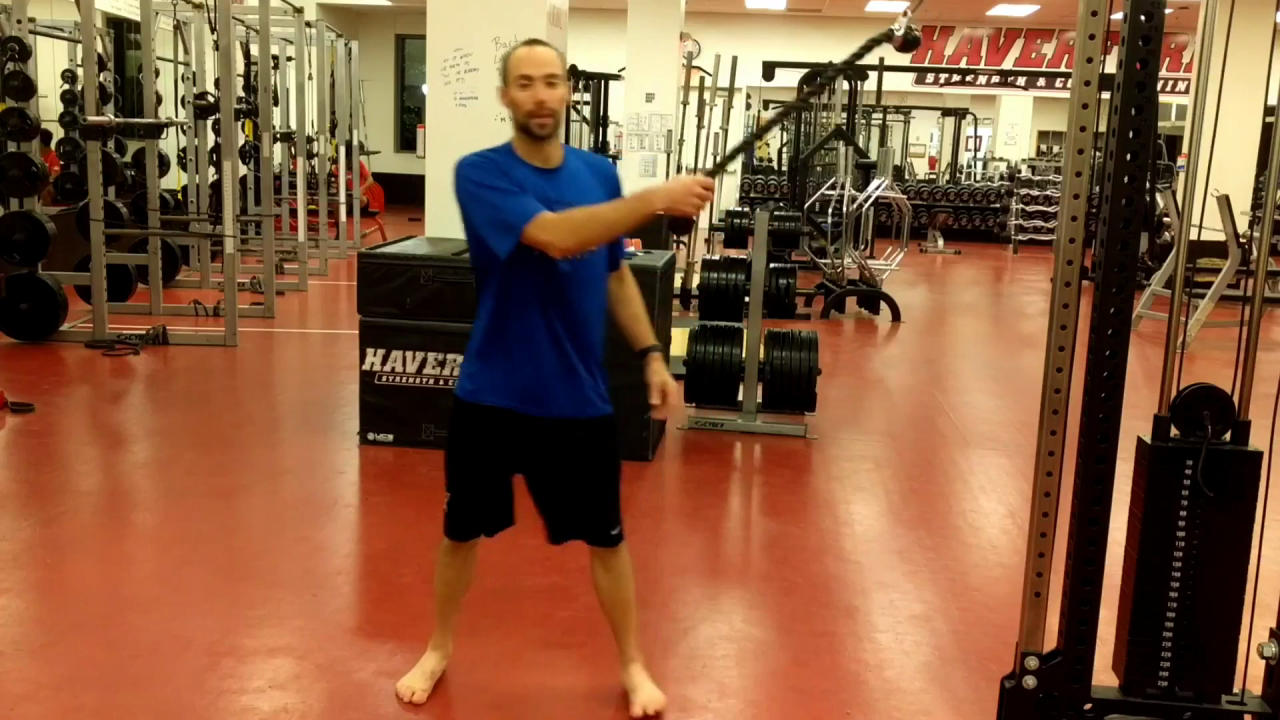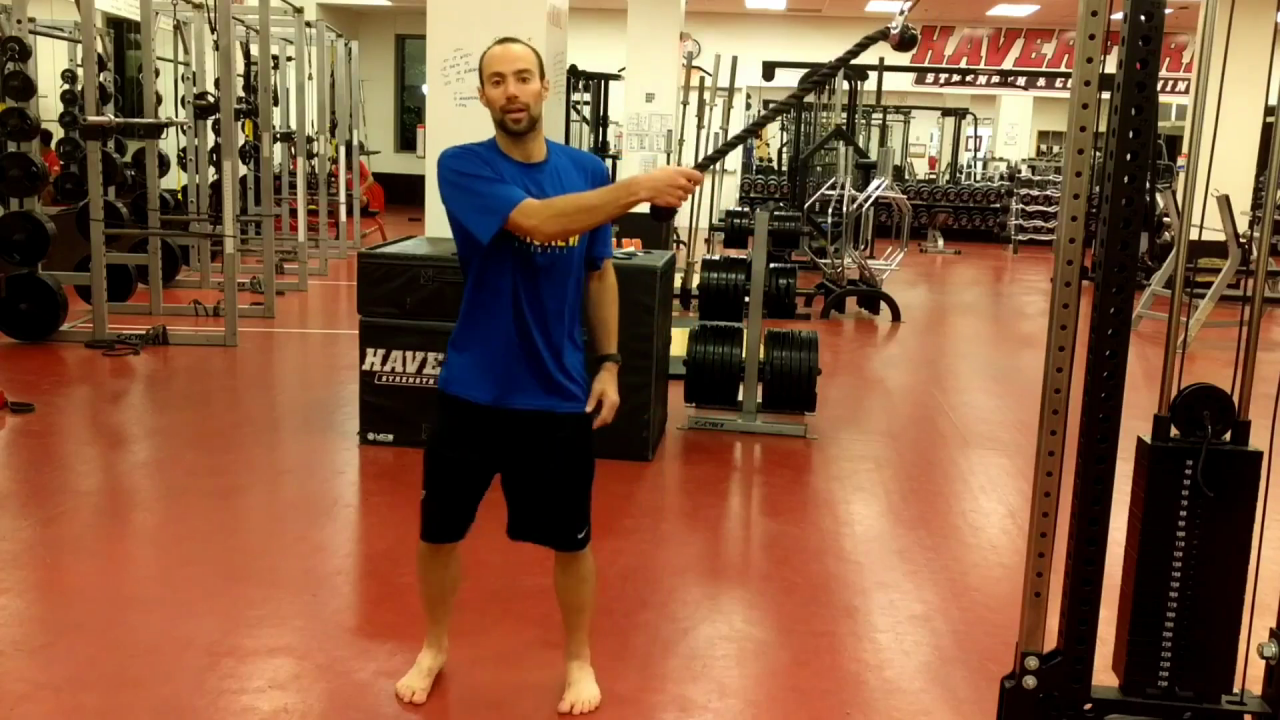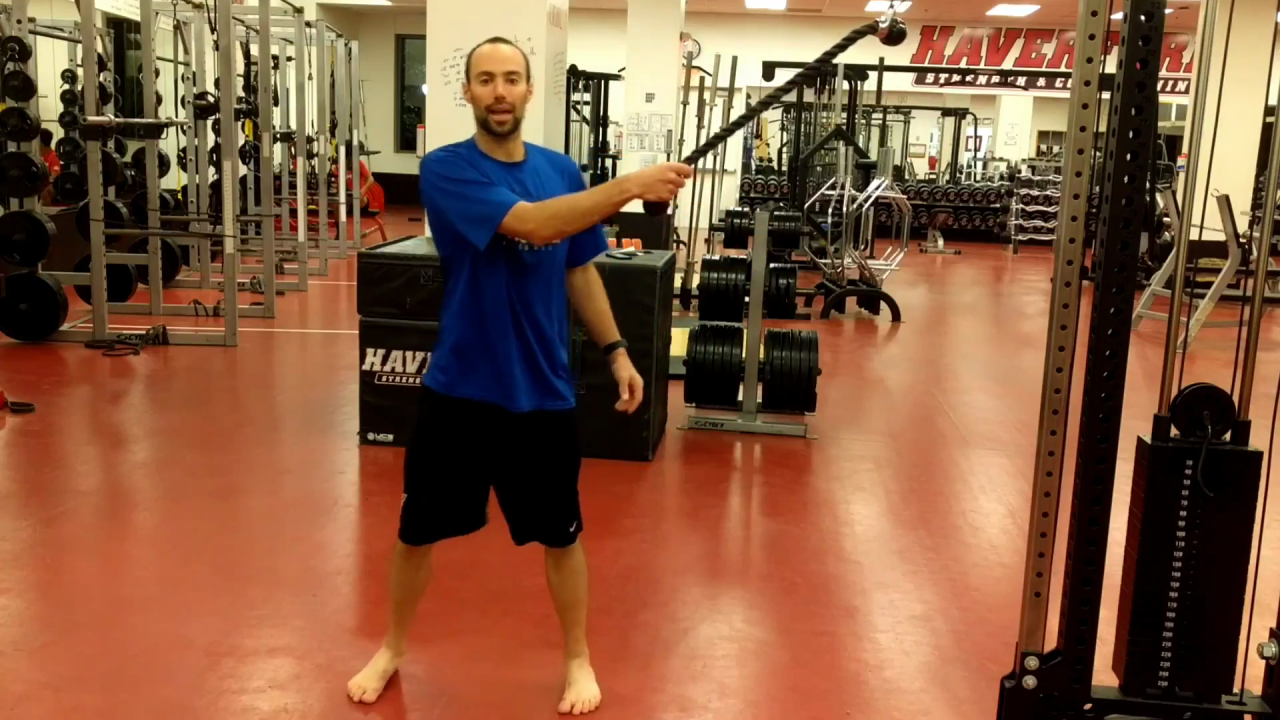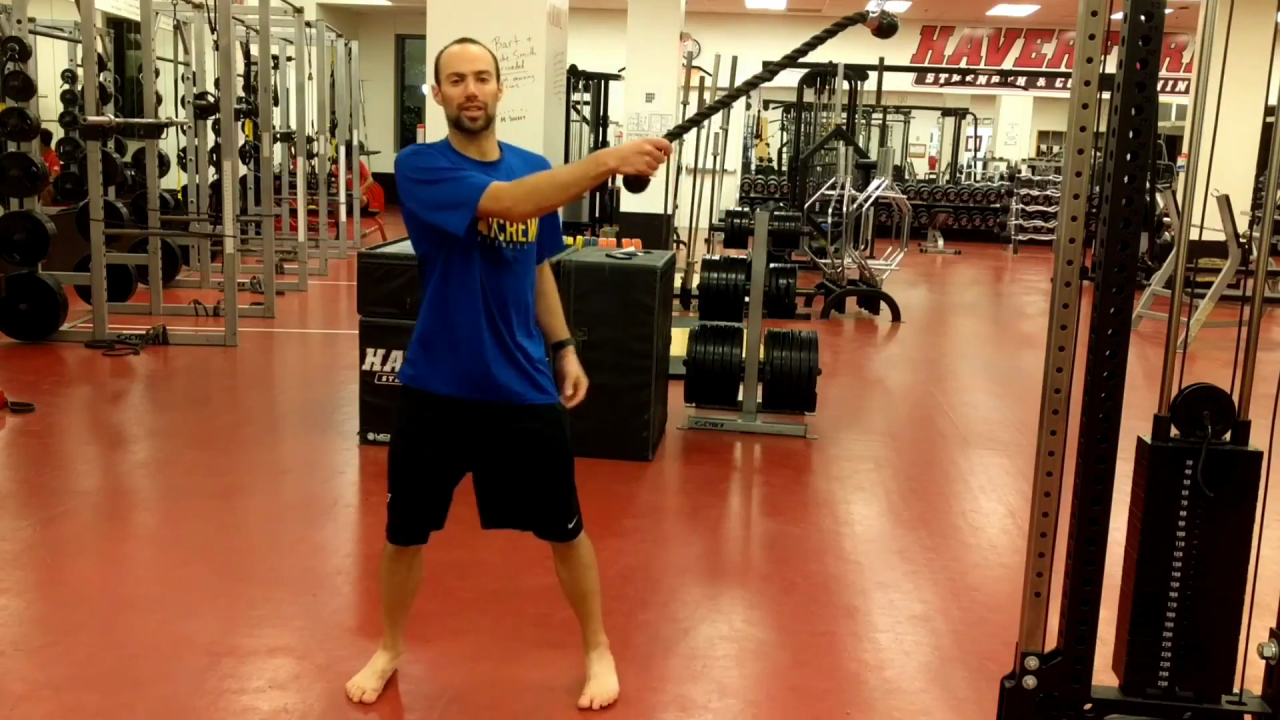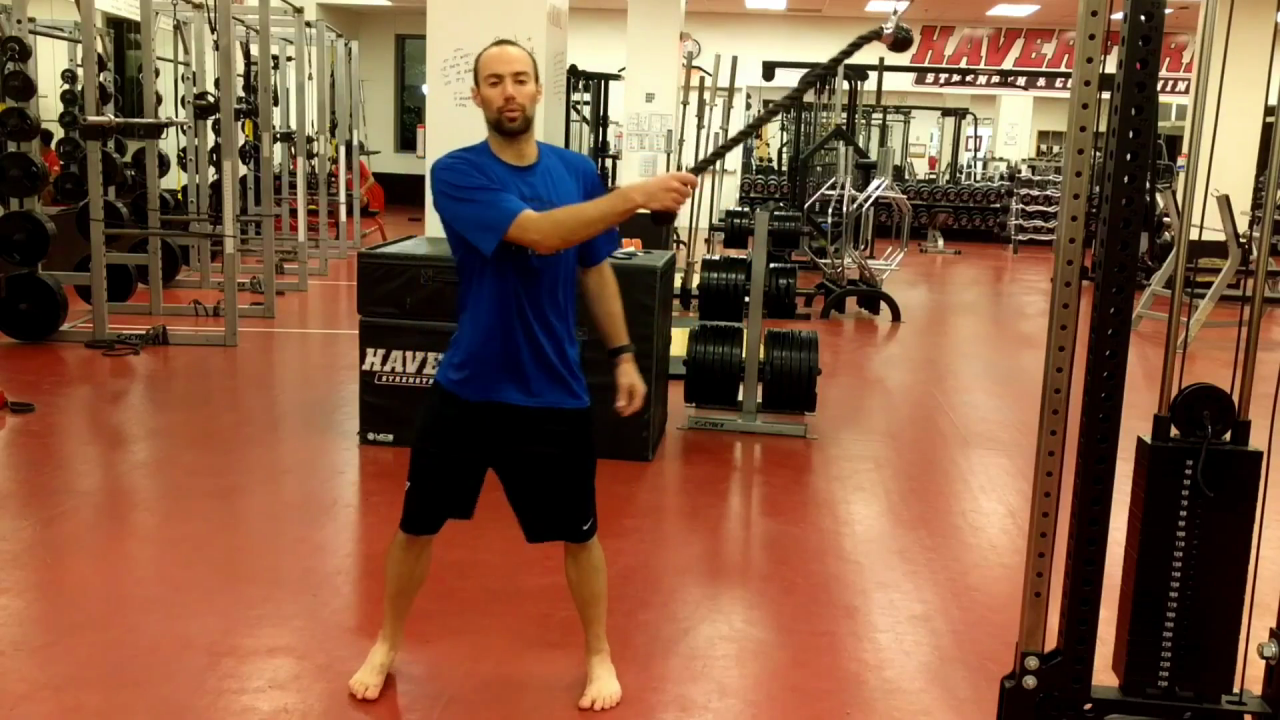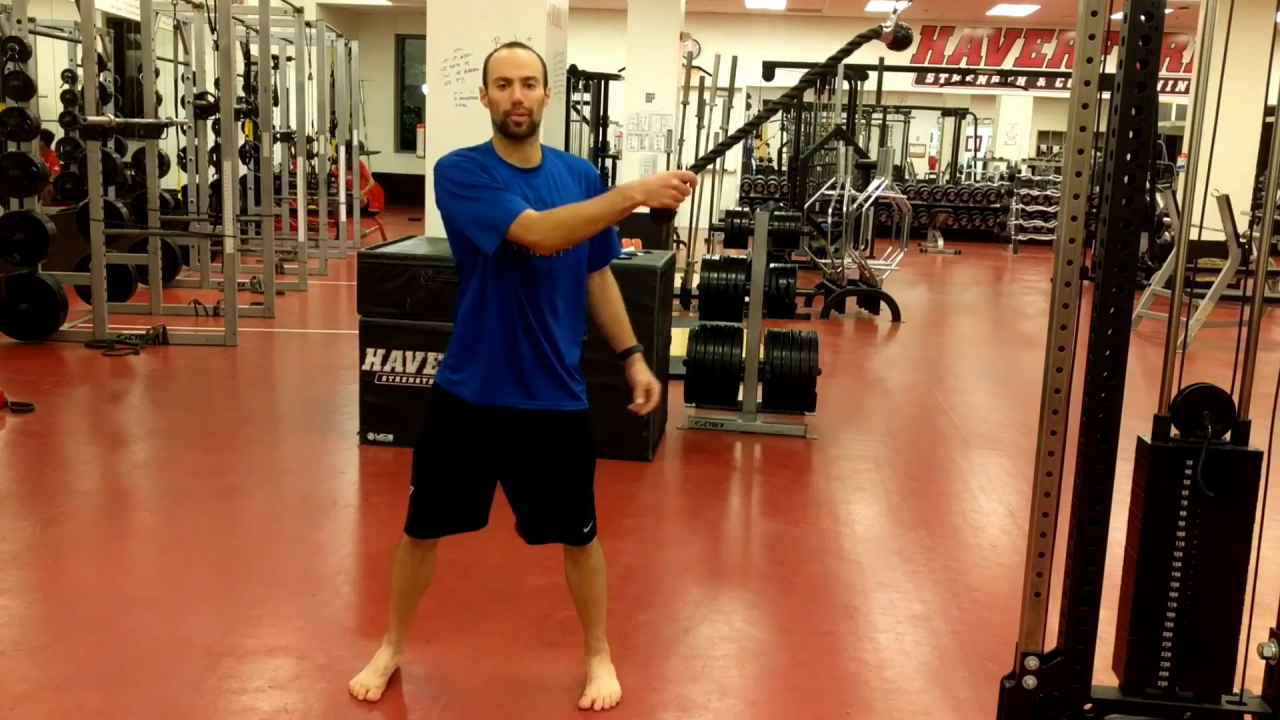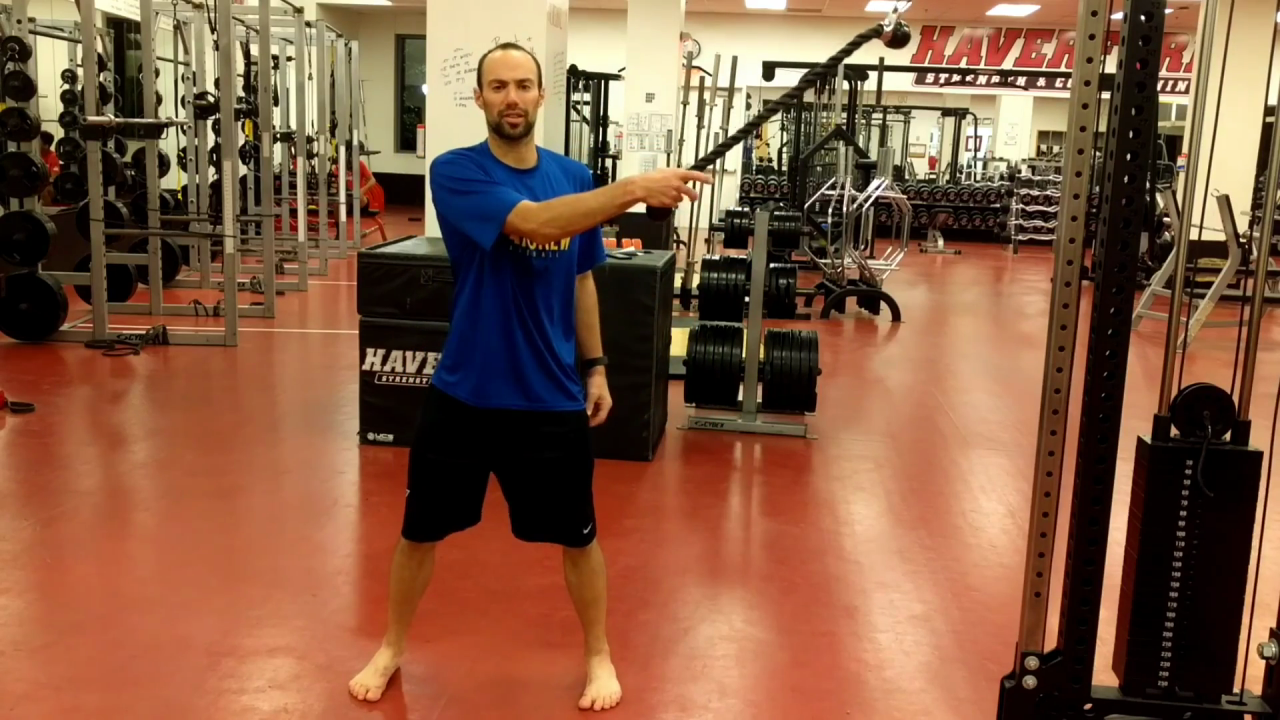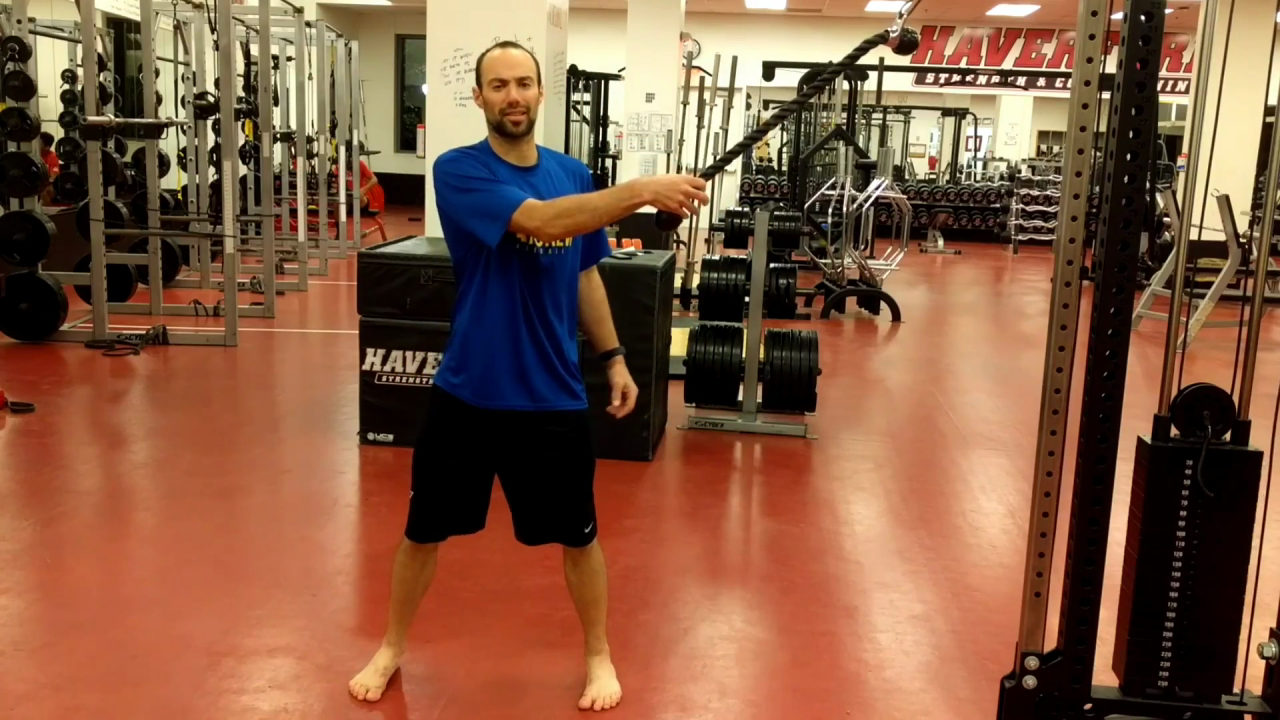
dt=0.3s
person 1, frame 1
left shoulder: (600, 174)
right shoulder: (480, 174)
left elbow: (616, 274)
right elbow: (552, 235)
left wrist: (651, 355)
right wrist: (658, 200)
left hip: (581, 397)
right hip: (492, 394)
left knee: (605, 536)
right knee: (462, 530)
left ankle: (631, 664)
right ankle: (439, 650)
person 1, frame 2
left shoulder: (586, 169)
right shoulder: (463, 166)
left elbow: (598, 273)
right elbow: (536, 220)
left wrist: (609, 362)
right wrist: (641, 188)
left hip: (557, 395)
right hip: (472, 391)
left knee: (570, 539)
right knee: (438, 530)
left ankle: (579, 659)
right ankle: (434, 648)
person 1, frame 3
left shoulder: (562, 170)
right shoulder: (445, 169)
left elbow: (579, 271)
right elbow: (530, 222)
left wrist: (616, 351)
right wrist: (631, 188)
left hip: (542, 393)
right hip: (458, 390)
left knee: (561, 535)
right knee: (417, 532)
left ankle: (578, 659)
right ankle: (391, 650)
person 1, frame 4
left shoulder: (534, 167)
right shoulder: (420, 166)
right elbow: (506, 203)
left wrist: (564, 348)
right wrist: (610, 160)
left hip: (524, 388)
right hip: (437, 388)
left knee: (564, 529)
right knee: (404, 532)
left ankle: (598, 649)
right ankle: (389, 650)
person 1, frame 5
left shoulder: (577, 171)
right shoulder: (456, 174)
left elbow: (595, 271)
right elbow: (536, 232)
left wrist: (624, 356)
right wrist: (636, 195)
left hip: (553, 392)
right hip: (467, 388)
left knee: (577, 531)
right knee: (418, 523)
left ankle: (598, 655)
right ankle: (386, 645)
person 1, frame 6
left shoulder: (580, 176)
right shoulder: (460, 172)
left elbow: (597, 276)
right elbow: (536, 233)
left wrist: (633, 357)
right wrist: (637, 192)
left hip: (554, 398)
right hip: (466, 392)
left knee: (579, 535)
right knee: (423, 528)
left ankle: (599, 655)
right ankle: (391, 649)
person 1, frame 7
left shoulder: (573, 177)
right shoulder: (456, 172)
right elbow: (533, 223)
left wrist: (595, 367)
right wrist: (637, 188)
left hip: (551, 398)
right hip: (463, 393)
left knee: (577, 536)
right knee: (420, 530)
left ankle: (598, 655)
right ankle: (390, 649)
person 1, frame 8
left shoulder: (573, 175)
right shoulder: (458, 170)
right elbow: (539, 221)
left wrist: (613, 357)
right wrist: (645, 190)
left hip: (554, 397)
right hip: (466, 393)
left knee: (578, 535)
right knee: (424, 531)
left ankle: (598, 655)
right ankle: (391, 649)
